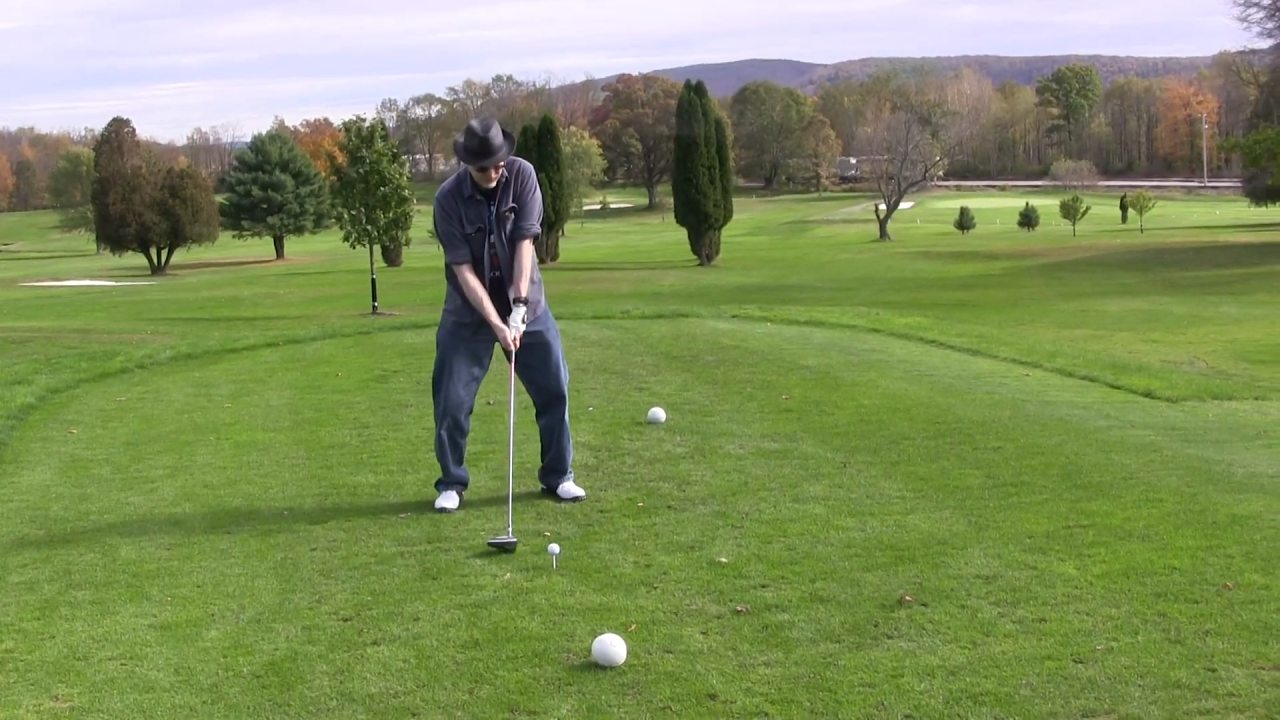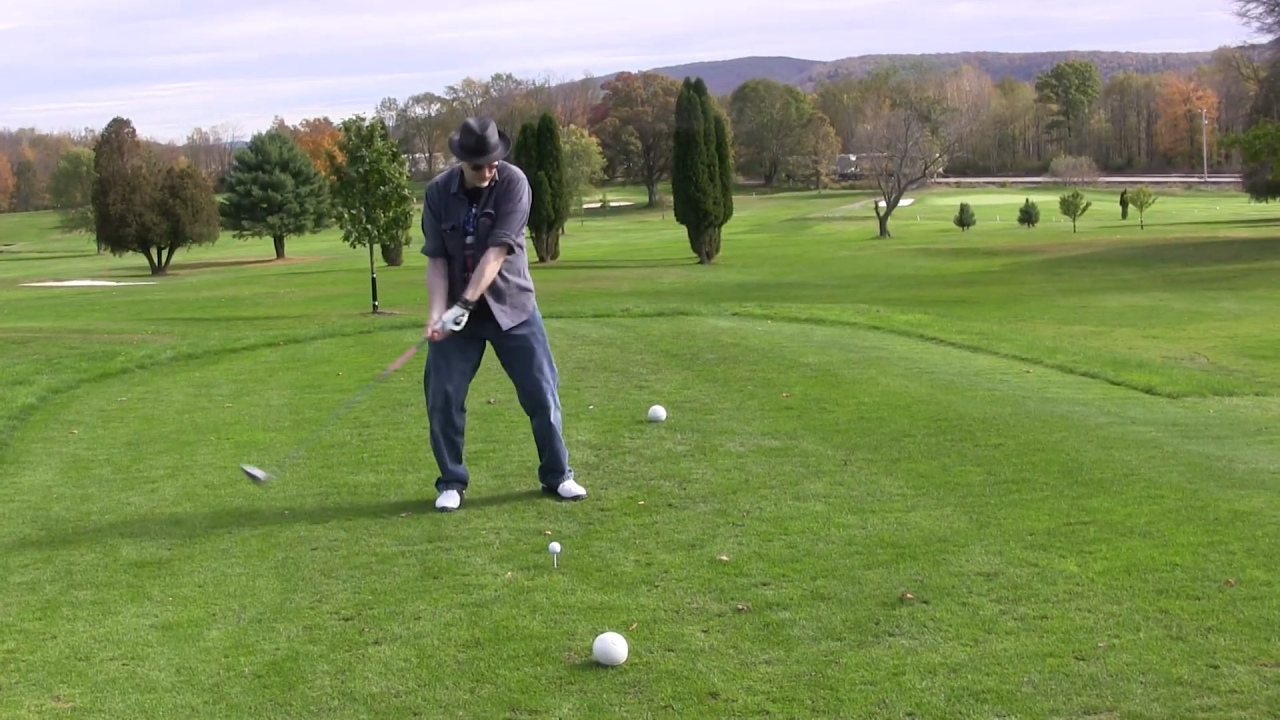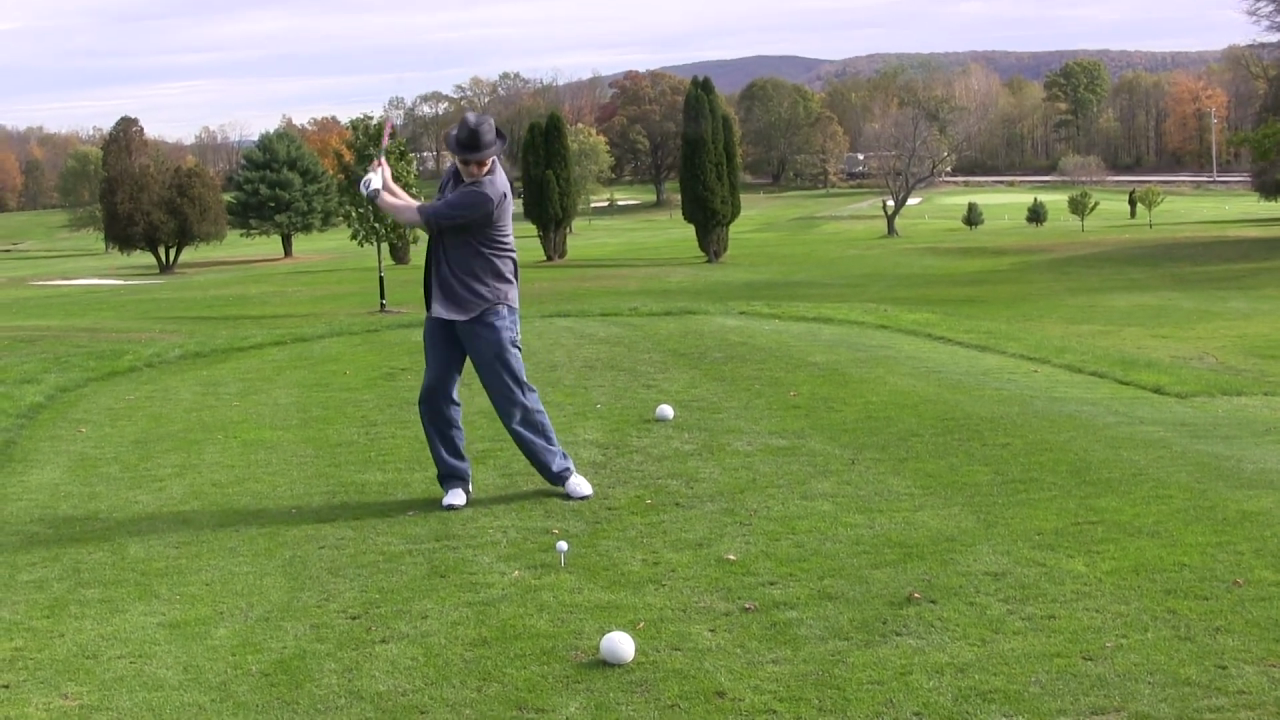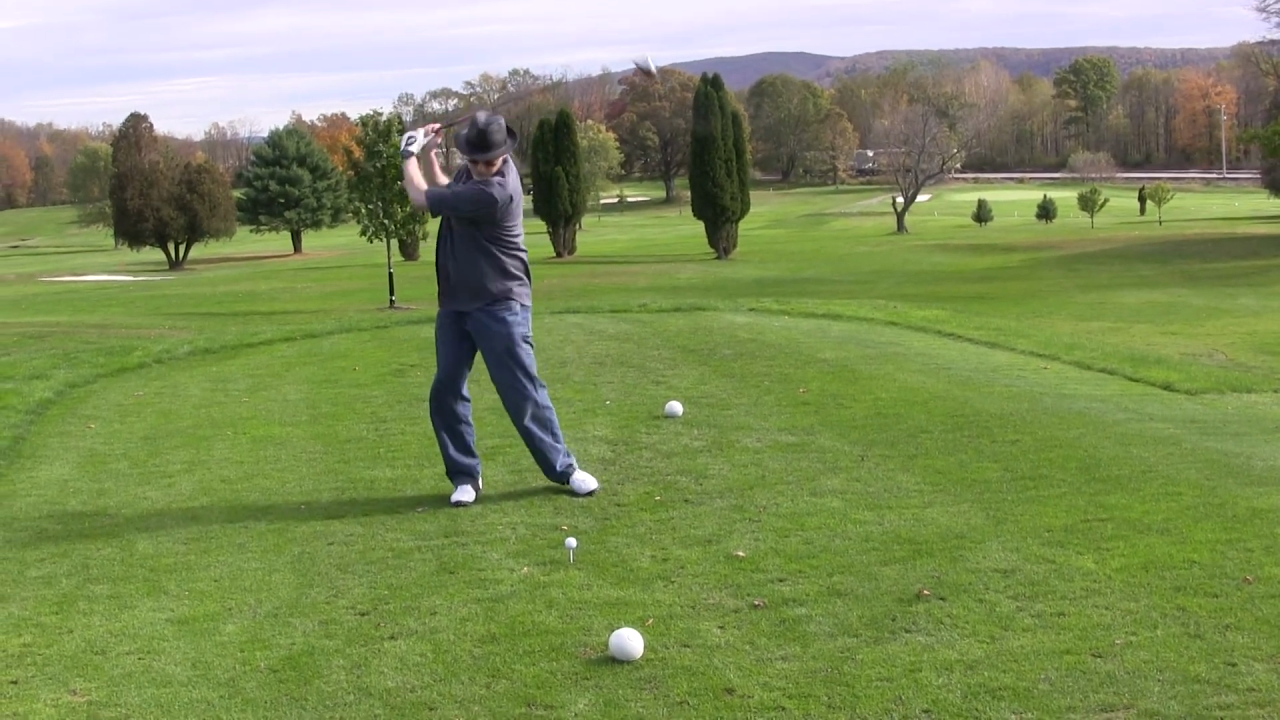
dt=0.4s
person 1, frame 1
left shoulder: (522, 174)
right shoulder: (448, 198)
left elbow: (525, 242)
right elbow: (462, 269)
left wrist: (519, 305)
right wrist: (495, 323)
left hip: (526, 303)
right hip: (469, 311)
left knee: (553, 390)
right knee: (452, 400)
left ankle: (557, 475)
right ankle: (452, 482)
person 1, frame 2
left shoulder: (514, 183)
right shoulder: (437, 192)
left elbow: (496, 253)
right elbow: (436, 259)
left wrist: (464, 306)
right wrist: (437, 310)
left hip: (512, 304)
right hip: (455, 307)
left knee: (541, 394)
right knee: (443, 397)
left ankle: (557, 474)
right ankle: (452, 481)
person 1, frame 3
left shoulder: (487, 192)
right shoulder: (457, 174)
left elbow: (419, 218)
right elbow: (426, 213)
left wrist: (378, 193)
right wrist: (389, 185)
left hip: (487, 306)
right hip: (445, 303)
left knee: (512, 397)
right knee: (434, 394)
left ankle: (560, 470)
right ankle: (456, 479)
person 1, frame 4
left shoulder: (494, 191)
right shoulder: (475, 172)
left elbow: (422, 199)
right elbow: (447, 194)
left wrist: (410, 154)
right wrist: (429, 154)
left hip: (500, 302)
right hip: (458, 300)
left knee: (521, 390)
right knee: (446, 391)
left ankle: (563, 467)
right ankle: (465, 475)
